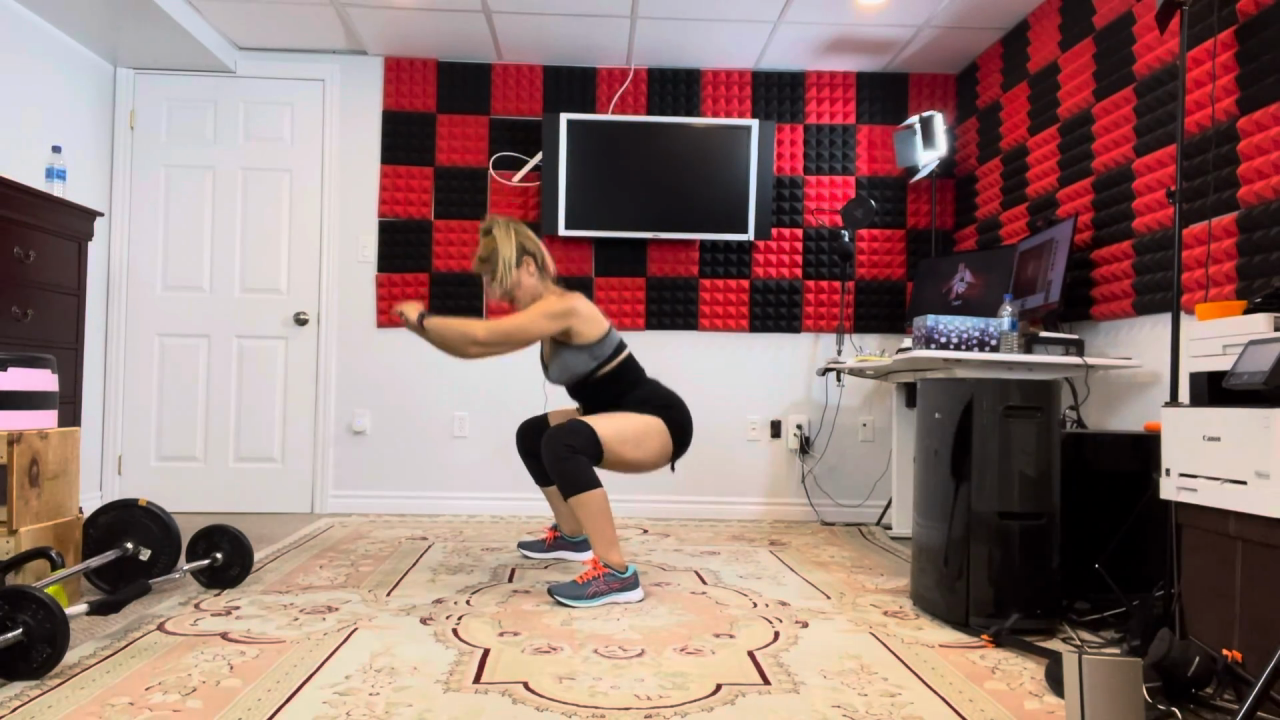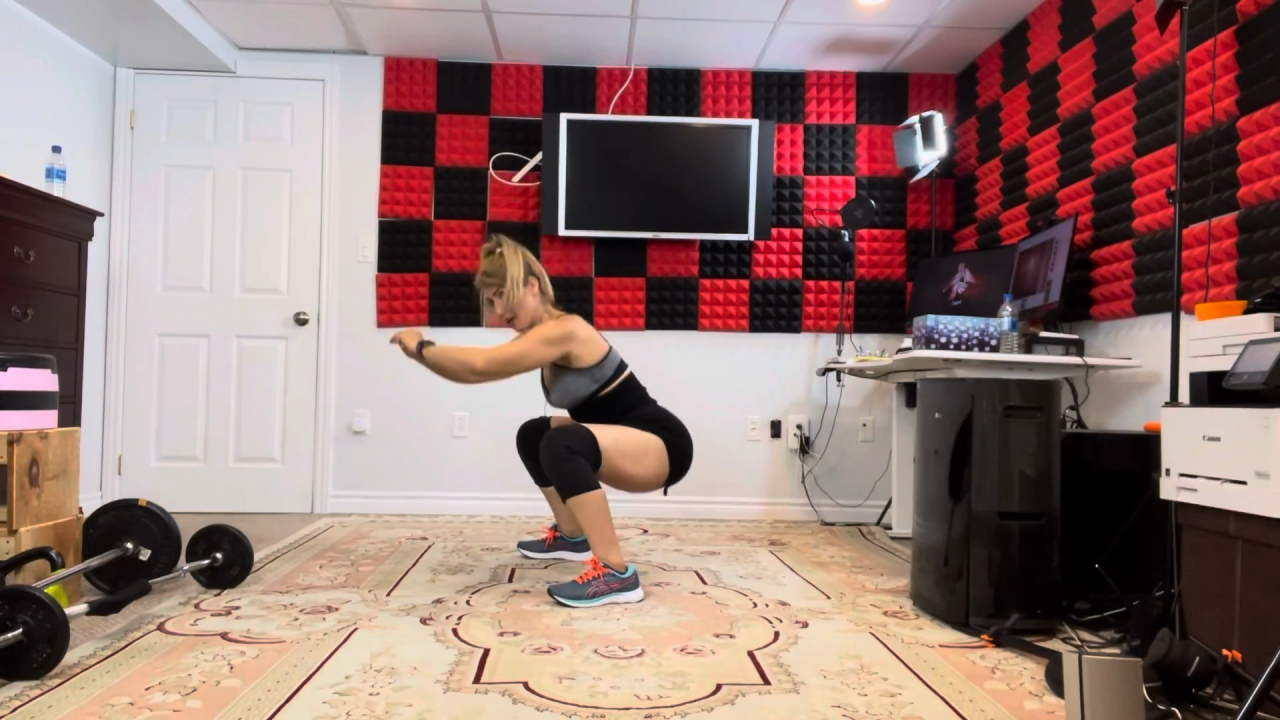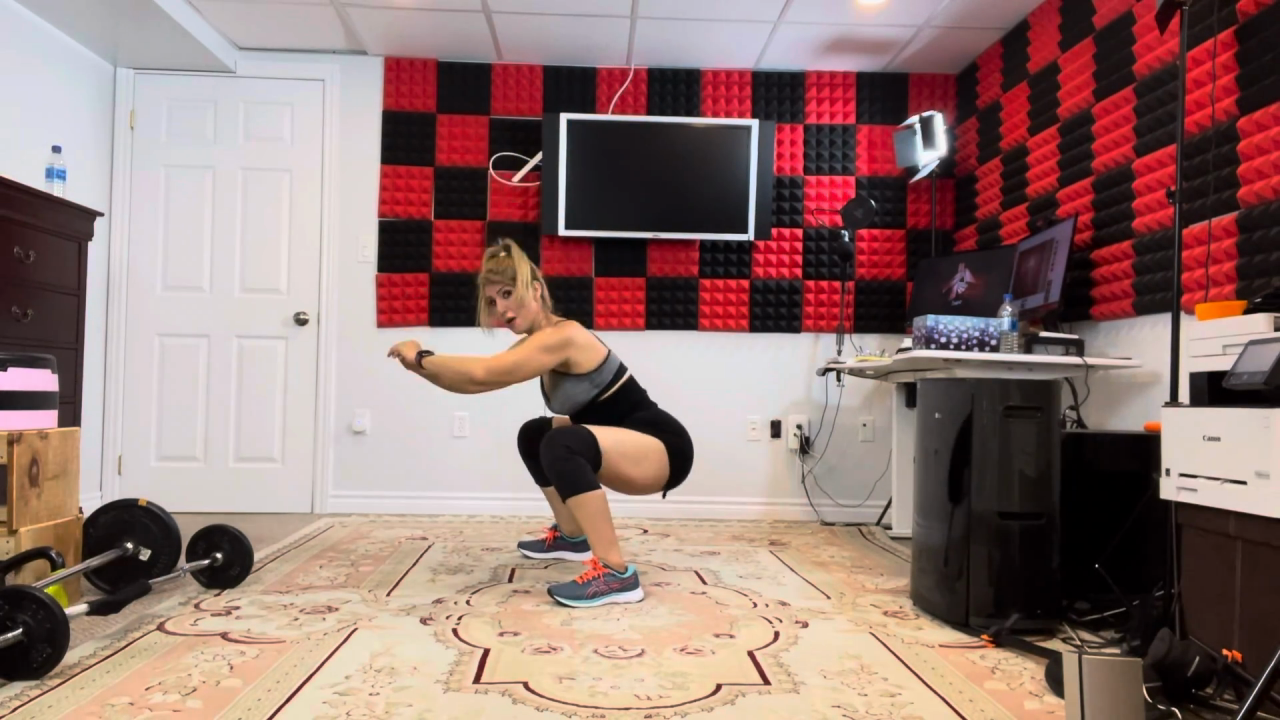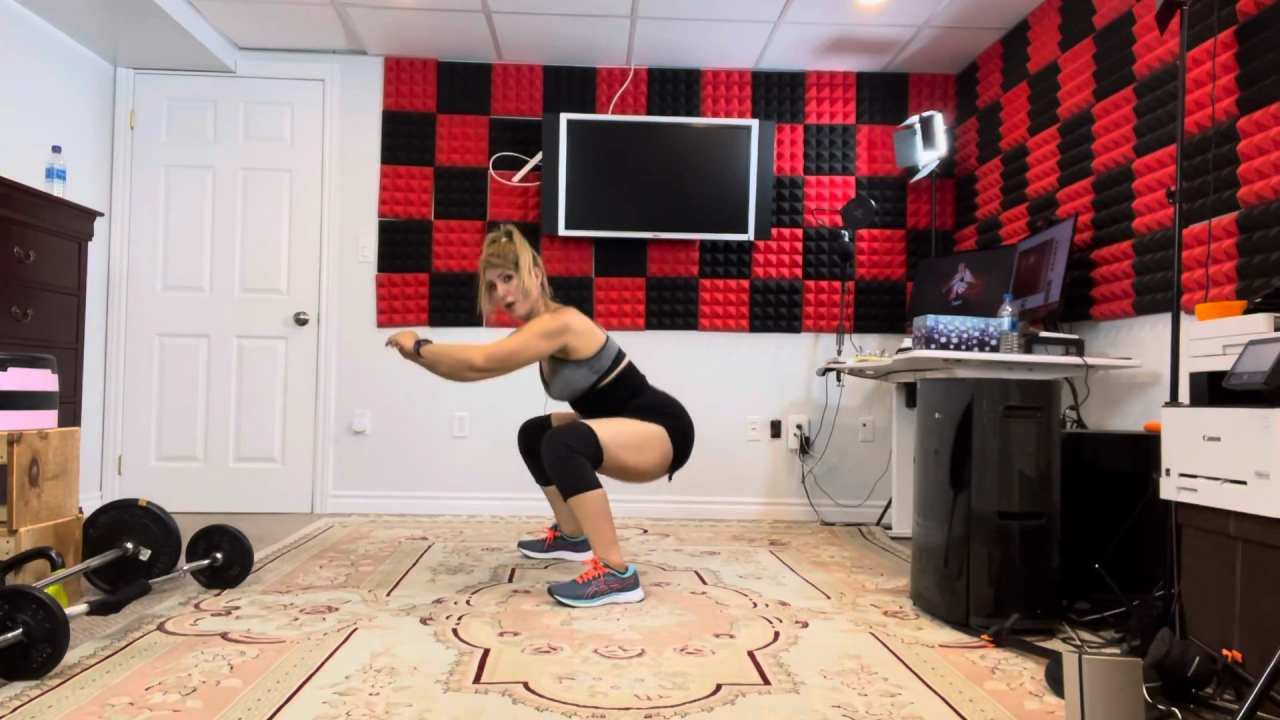
dt=0.1s
person 1, frame 1
left shoulder: (564, 306)
right shoulder: (541, 312)
left elbow: (483, 335)
right elbow: (478, 346)
left wrist: (424, 318)
right wrist: (423, 324)
left hip: (662, 424)
right hip: (627, 419)
left knee: (562, 442)
right knee: (532, 437)
left ankle: (616, 573)
right ankle: (573, 536)
person 1, frame 2
left shoulder: (564, 331)
right shoulder: (541, 336)
left elbow: (483, 365)
right elbow: (476, 372)
left wrist: (422, 346)
right wrist: (422, 350)
left hip: (662, 442)
right hip: (628, 433)
left knee: (561, 445)
right knee: (532, 438)
left ankle: (616, 573)
right ankle: (572, 536)
person 1, frame 3
left shoulder: (563, 337)
right shoulder: (540, 343)
left elbow: (483, 376)
right elbow: (476, 381)
left wrist: (421, 359)
right wrist: (421, 362)
left hip: (663, 445)
right hip: (632, 440)
left knee: (561, 445)
right knee: (533, 437)
left ankle: (615, 573)
right ankle: (572, 536)
person 1, frame 4
left shoulder: (561, 323)
right shoulder: (539, 331)
left elbow: (482, 361)
right elbow: (476, 368)
left wrist: (419, 347)
right wrist: (420, 351)
left hip: (663, 429)
right hip: (632, 430)
left knee: (563, 443)
right knee: (534, 437)
left ankle: (616, 572)
right ankle: (572, 536)
